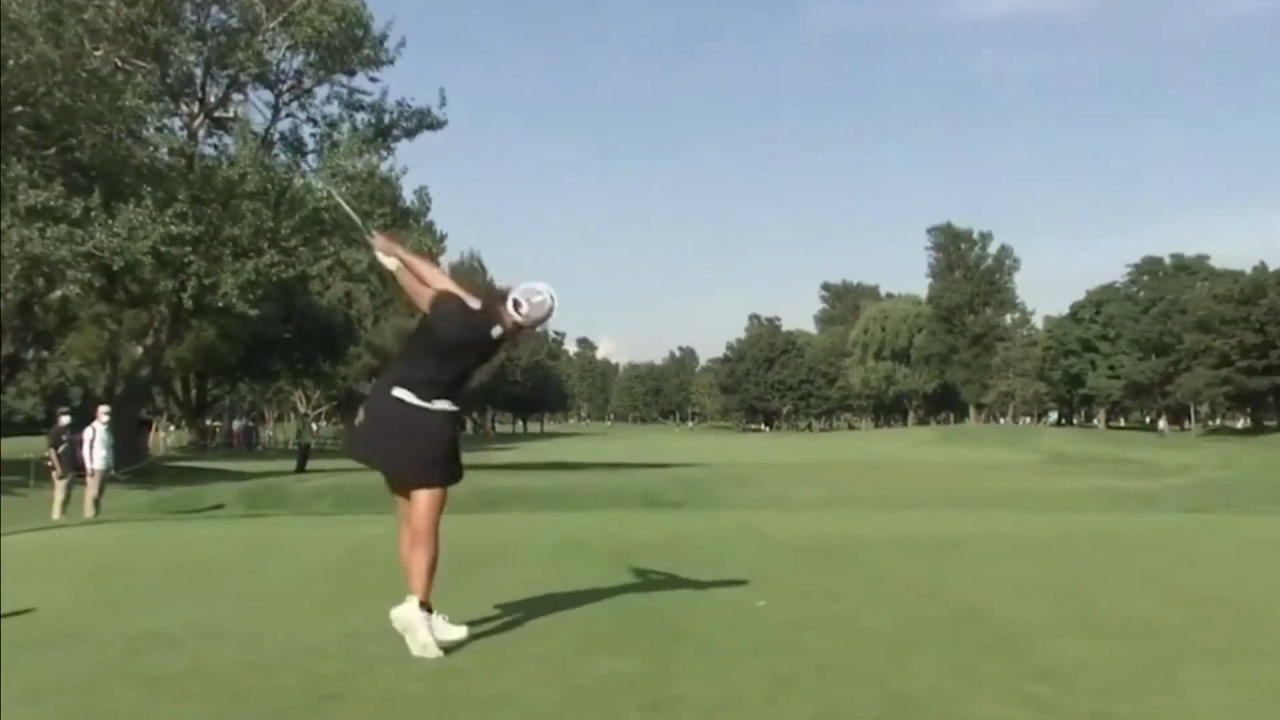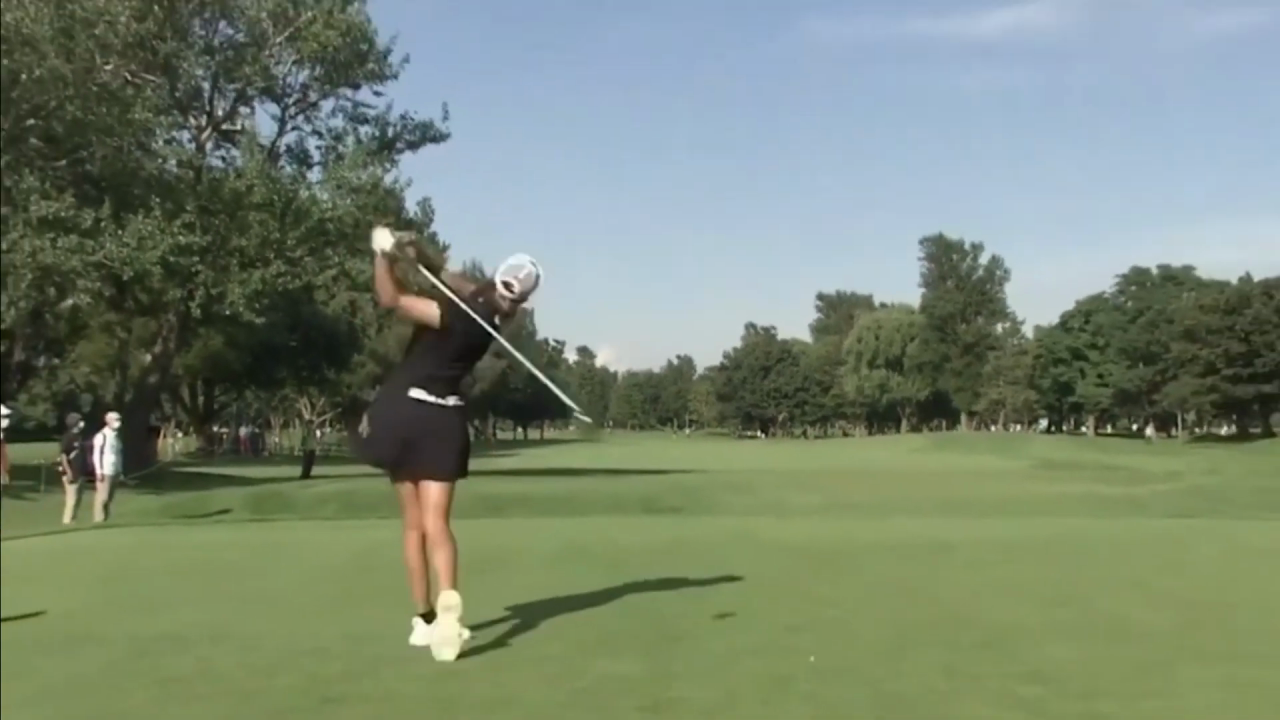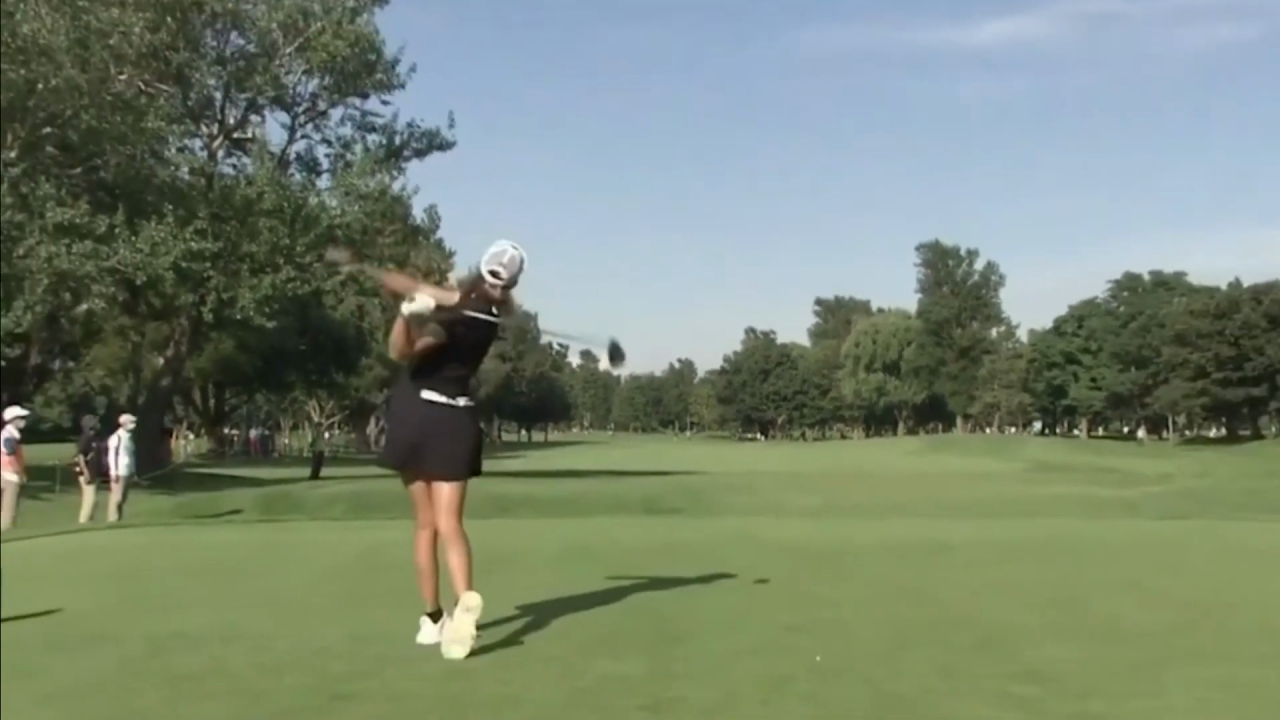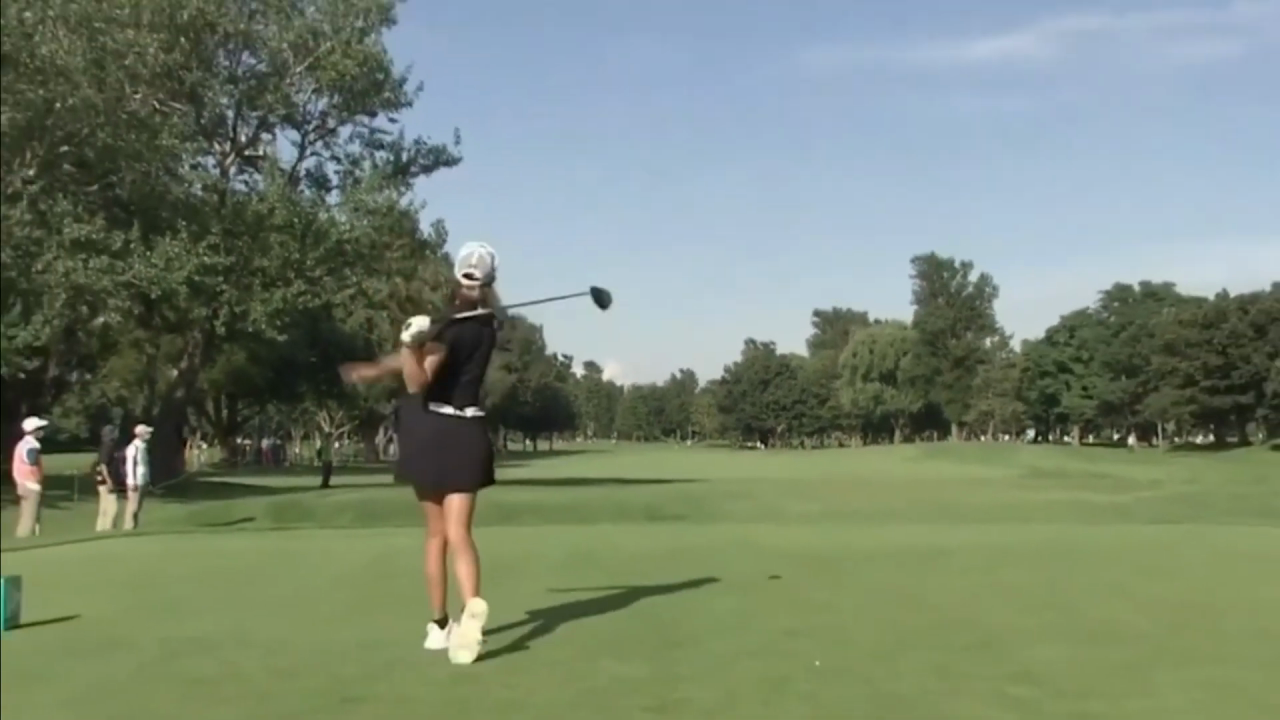
dt=0.2s
person 1, frame 1
right shoulder: (497, 339)
left hip: (389, 411)
right hip: (431, 424)
left knee: (408, 522)
right knee: (425, 526)
left ankle: (422, 615)
right ankle: (416, 607)
person 1, frame 2
left shoulder: (464, 317)
right shoulder: (491, 316)
left elbow: (390, 300)
right elbow: (442, 274)
right wrist: (409, 249)
left hip: (400, 411)
right hip: (441, 420)
left knee: (414, 523)
right knee: (436, 523)
left ankle: (425, 618)
right ankle: (447, 600)
person 1, frame 3
left shoulder: (464, 315)
right shoulder: (488, 309)
left elbow: (400, 352)
right elbow: (427, 293)
left wrist: (408, 313)
right wrist: (371, 270)
left hip: (419, 415)
right hip: (456, 422)
left knee: (425, 525)
right knee: (448, 524)
left ankle: (433, 619)
right ankle: (465, 602)
person 1, frame 4
left shoulder: (452, 323)
right shoulder: (486, 322)
left elbow: (417, 382)
left wrist: (411, 340)
right wrist: (374, 369)
left hip: (428, 429)
right hip: (466, 432)
left knee: (435, 533)
right knee: (458, 533)
left ankle: (439, 624)
right ankle: (472, 606)
